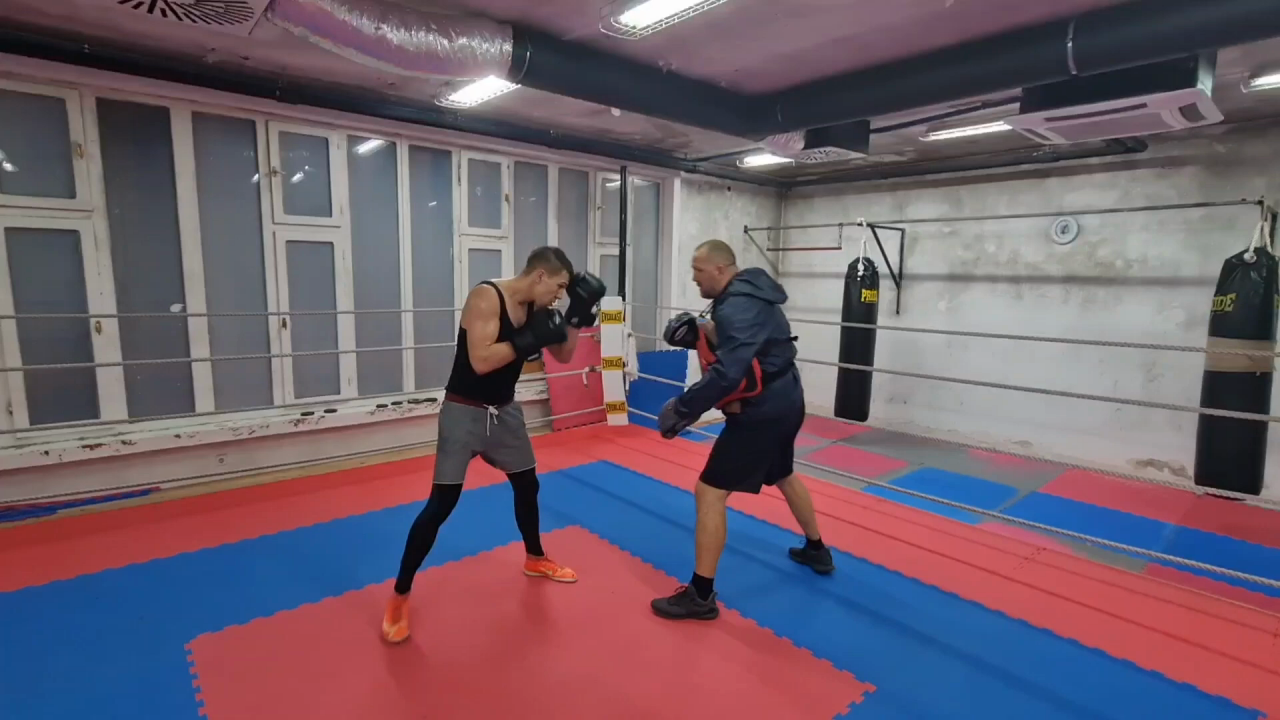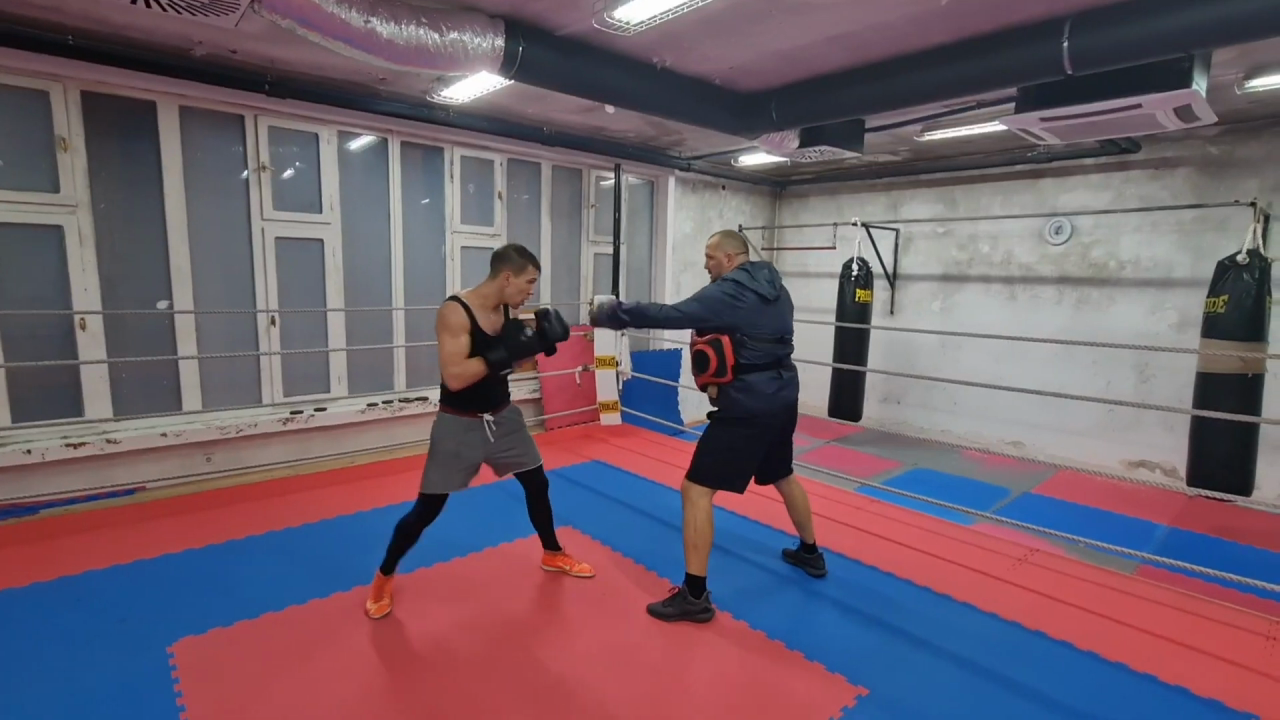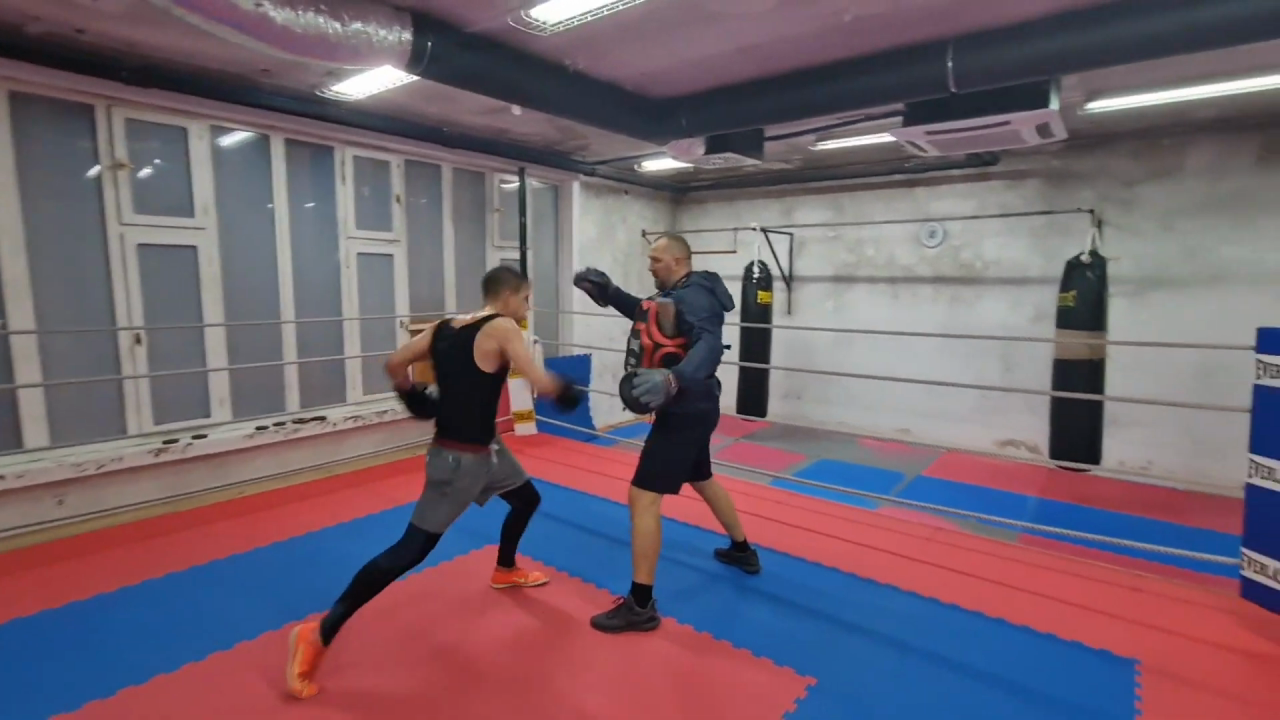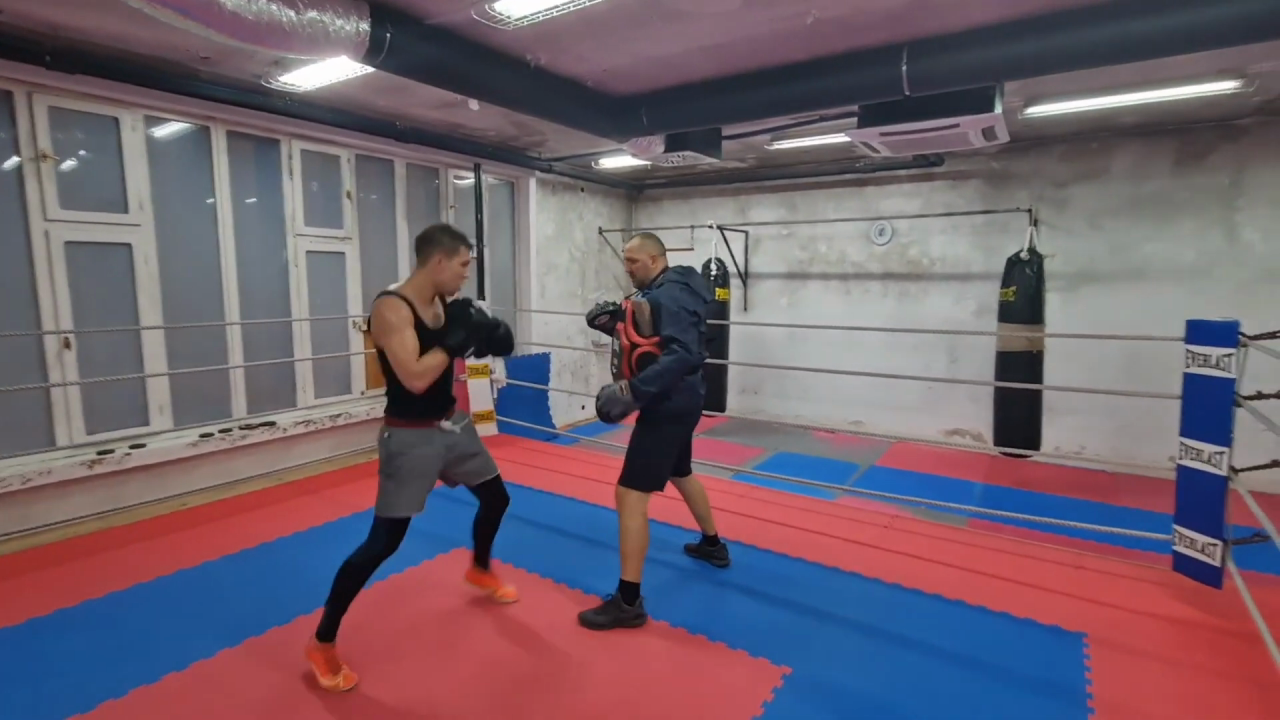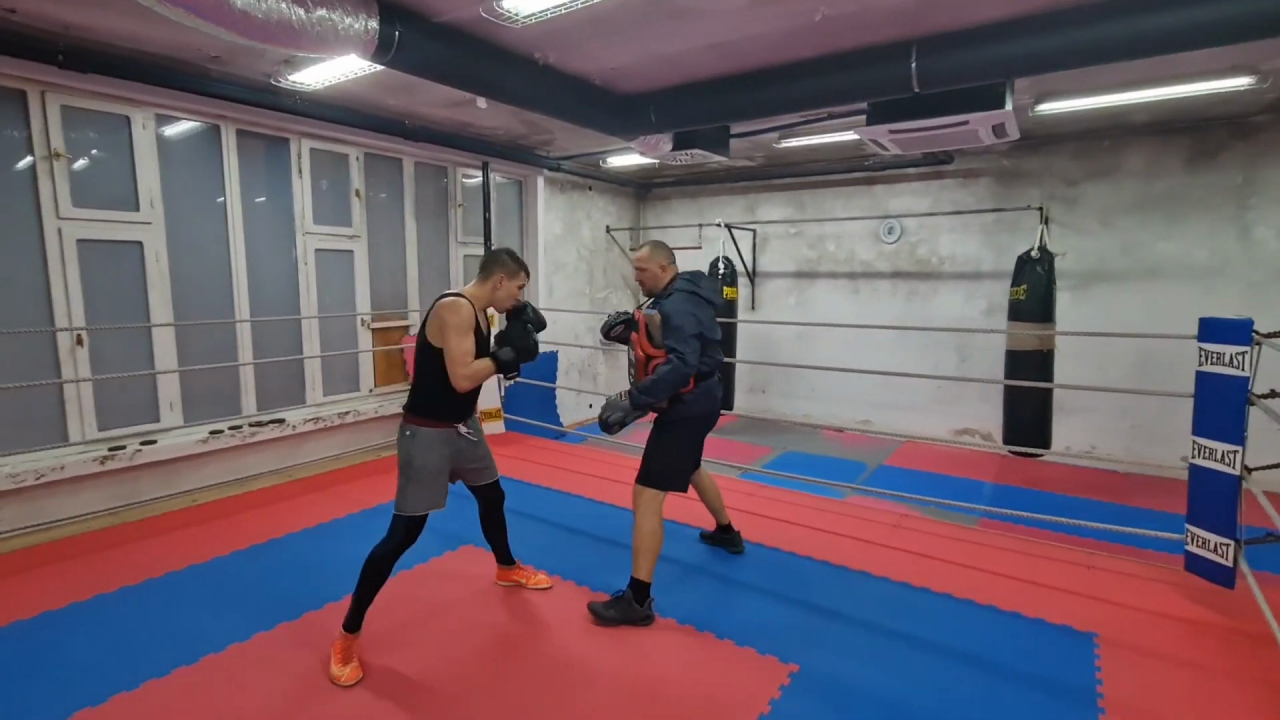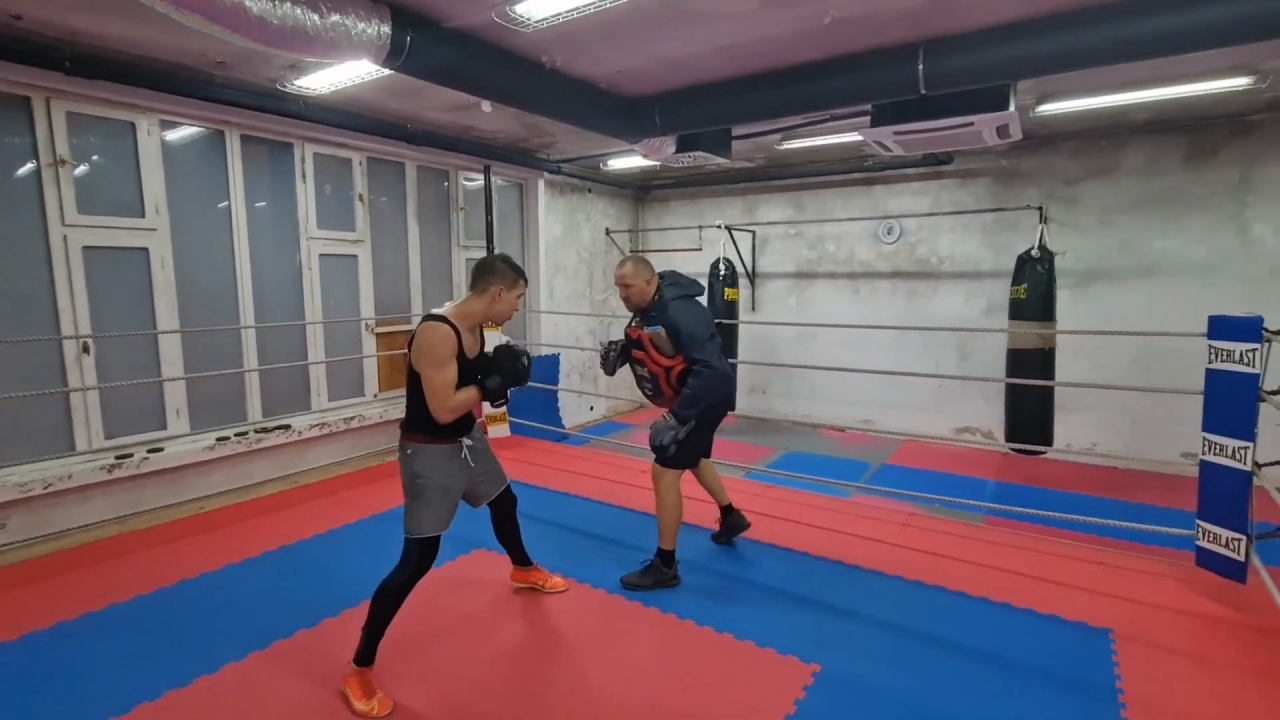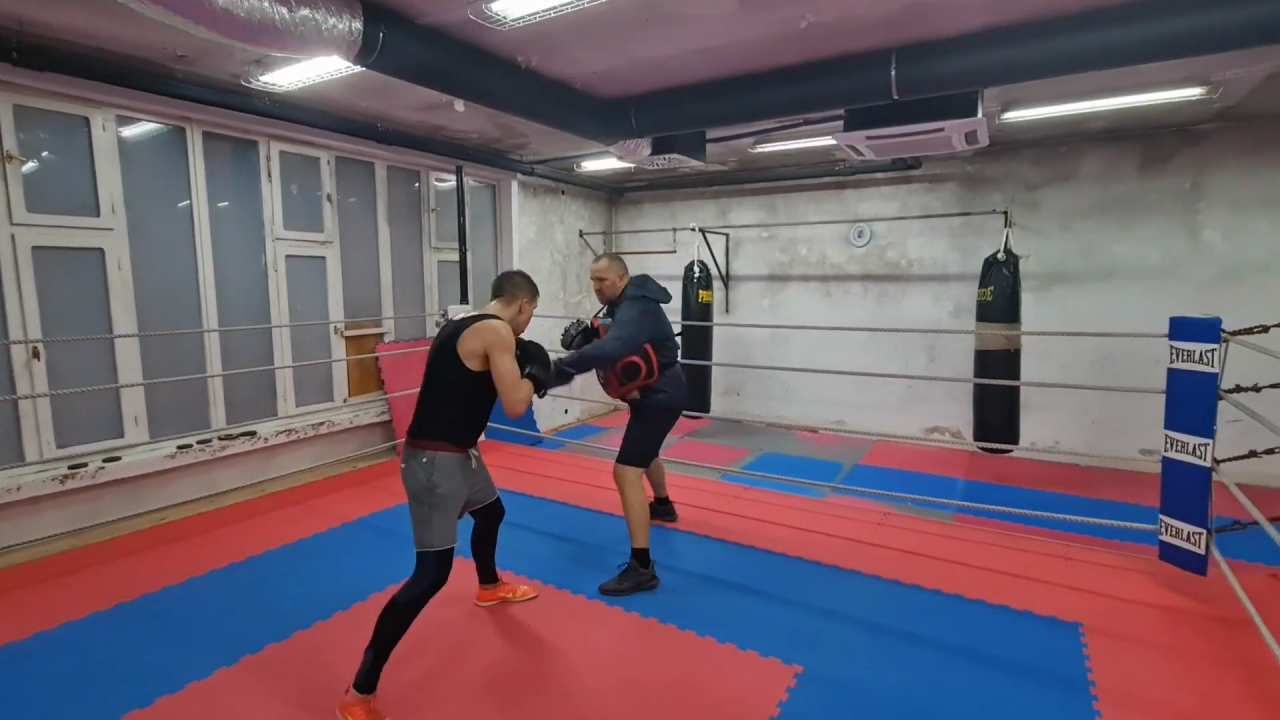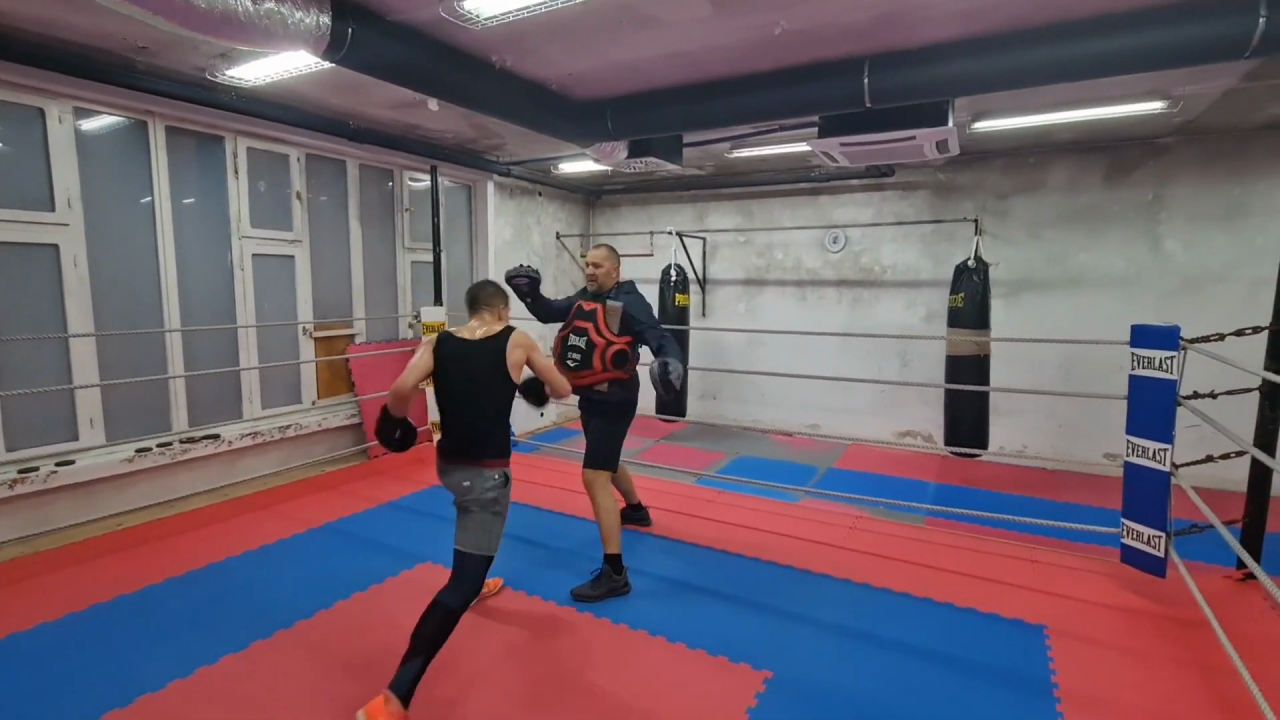
dt=0.7s
person 1, frame 1
left shoulder: (535, 308)
right shoulder: (485, 297)
left elbow: (564, 355)
right elbow: (481, 361)
left wrist: (579, 313)
right wrist: (530, 340)
left hip: (504, 411)
right hip: (464, 411)
left knee: (528, 485)
right knee: (442, 503)
left ankle: (535, 558)
right ankle: (400, 595)
person 1, frame 2
left shoulder: (507, 308)
right shoulder: (454, 312)
right elbow: (454, 378)
left wrist: (543, 338)
right wrist: (504, 352)
left hip: (503, 416)
right hip: (459, 423)
left knee: (538, 484)
right knee: (427, 508)
left ankle: (553, 554)
right ankle: (384, 577)
person 1, frame 3
left shoulder: (443, 329)
right shoulder: (501, 326)
left elbow: (395, 363)
right elbow: (537, 380)
left wrist: (410, 394)
right wrist: (563, 391)
right hip: (460, 456)
left knee: (529, 498)
right knee: (411, 552)
left ankle: (506, 569)
right ankle: (317, 637)
person 1, frame 4
left shoulder: (440, 301)
right shoulder: (392, 307)
right elbow: (415, 378)
left wrist: (479, 335)
right wrist: (457, 339)
left hip: (452, 423)
right hip: (411, 435)
left knee: (496, 496)
right knee: (384, 541)
left ankle: (480, 570)
right ankle: (322, 644)
person 1, frame 5
left shoulder: (475, 311)
right shoulder: (454, 309)
left elbow: (479, 366)
right elbow: (464, 379)
left wrist: (513, 343)
right wrist: (510, 352)
left hip: (462, 427)
right hip: (427, 433)
left knee: (492, 494)
right knee: (404, 533)
left ankle: (507, 568)
right ankle: (347, 635)
person 1, frame 6
left shoulder: (474, 326)
right shoulder: (437, 332)
right elbow: (443, 409)
left wrist: (502, 373)
right wrist: (495, 382)
left hip: (468, 440)
right hip: (429, 452)
left knee: (504, 501)
right knee: (417, 560)
left ankle: (524, 569)
right ankle: (359, 669)
person 1, frame 7
left shoulder: (466, 326)
right shoulder: (492, 332)
right elbow: (515, 406)
left wrist: (522, 367)
right wrist: (533, 372)
left hip: (461, 451)
right hip: (435, 458)
left knee: (491, 509)
right knee: (432, 575)
left ankle: (491, 586)
person 1, frame 8
left shoulder: (437, 343)
right shoulder: (518, 341)
left elbow: (402, 387)
right elbow: (562, 390)
left wrist: (394, 418)
right wrist: (534, 388)
left hip: (450, 463)
right hip: (487, 470)
right knee: (463, 584)
left ankle: (476, 580)
person 2, frame 1
left shoulder: (738, 307)
right shoulder: (748, 296)
left elbow: (727, 372)
left wrist: (682, 407)
right wrist: (695, 334)
left hip: (761, 412)
right hip: (784, 403)
left knee: (709, 493)
right knee: (783, 476)
left ankle: (701, 595)
right ankle: (817, 550)
person 2, frame 2
left shoulder: (727, 293)
right shoulder: (776, 291)
left elbow: (671, 314)
left wrist: (616, 311)
right wrist: (711, 325)
left hip: (746, 408)
right hip: (782, 400)
left knee: (696, 491)
right knee: (782, 476)
left ankle: (695, 595)
right ankle: (810, 553)
person 2, frame 3
left shoulder: (694, 300)
right shoulder: (673, 296)
left elbow: (705, 350)
right elbow: (643, 310)
left wrist: (670, 381)
right wrist: (604, 289)
left hip: (684, 410)
right hip: (696, 406)
left knee: (642, 497)
right knee: (701, 479)
left ankle: (640, 604)
right ankle: (742, 551)
person 2, frame 4
left shoulder: (669, 296)
right shoulder: (661, 293)
left elbow: (682, 354)
right elbow: (649, 340)
left wrist: (632, 390)
right wrist: (616, 323)
left hip: (667, 407)
right hip: (676, 402)
left knee: (629, 495)
right knee: (680, 474)
left ankle: (628, 601)
right ankle: (712, 545)
person 2, frame 5
left shoulder: (679, 306)
right shoulder: (676, 299)
left elbow: (681, 365)
left wrist: (632, 401)
right wrist: (632, 332)
left hip: (685, 408)
right hip: (695, 404)
left knee: (648, 494)
right knee: (689, 467)
left ankle: (637, 600)
right ankle: (727, 532)
person 2, frame 6
left shoulder: (681, 312)
right shoulder: (647, 309)
left elbow: (708, 368)
right elbow: (648, 350)
left wrist: (677, 418)
right wrist: (621, 352)
left hip: (705, 398)
right hip: (690, 399)
left knee: (664, 472)
right knee: (693, 458)
left ankle: (665, 566)
right ankle: (731, 517)
person 2, frame 7
left shoulder: (637, 310)
right shoulder: (623, 305)
left elbow: (610, 349)
right elbow: (606, 340)
left wrist: (562, 369)
right wrist: (584, 335)
left hip: (659, 398)
right hip: (654, 394)
left knee: (627, 471)
right knee: (645, 453)
left ankle: (642, 568)
right ankle: (663, 504)
person 2, frame 8
left shoulder: (629, 302)
right shoulder: (583, 299)
left elbow: (659, 337)
right elbow: (547, 312)
left wrist: (670, 362)
right wrist: (529, 292)
left hip: (614, 400)
right hip: (590, 397)
left knee: (594, 476)
right knee: (606, 462)
left ankle: (614, 573)
right ankle: (636, 510)
